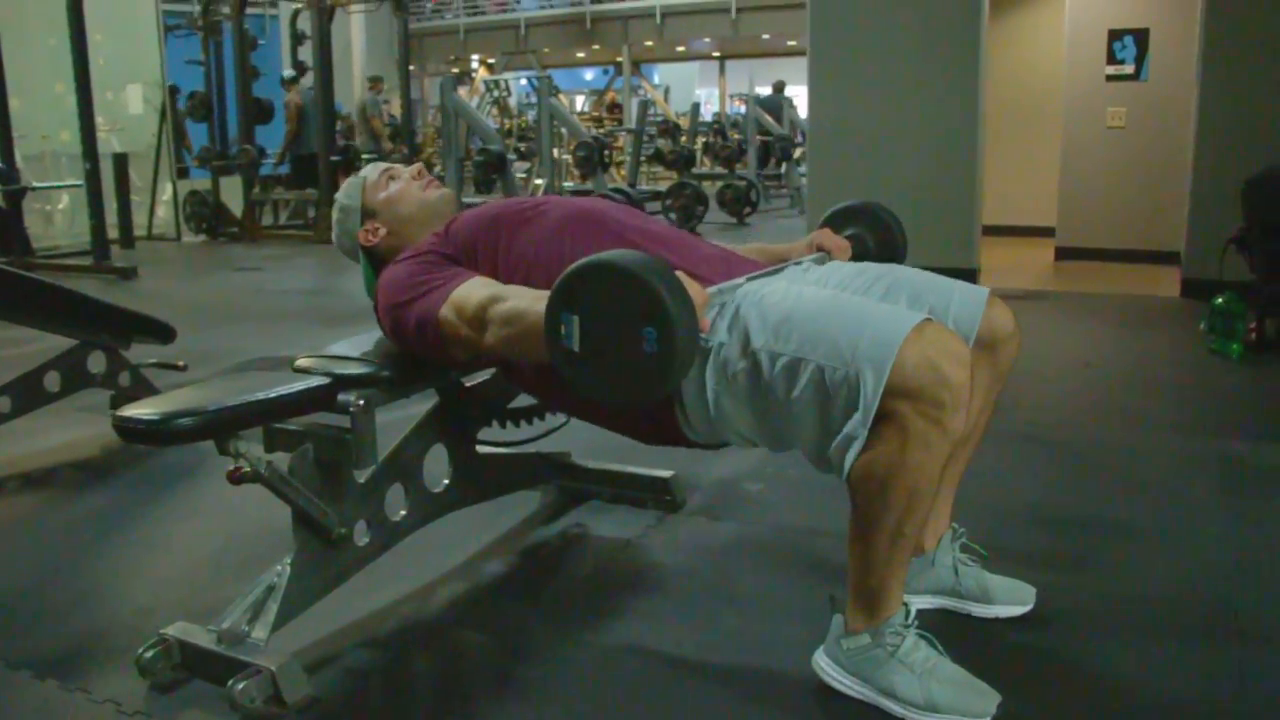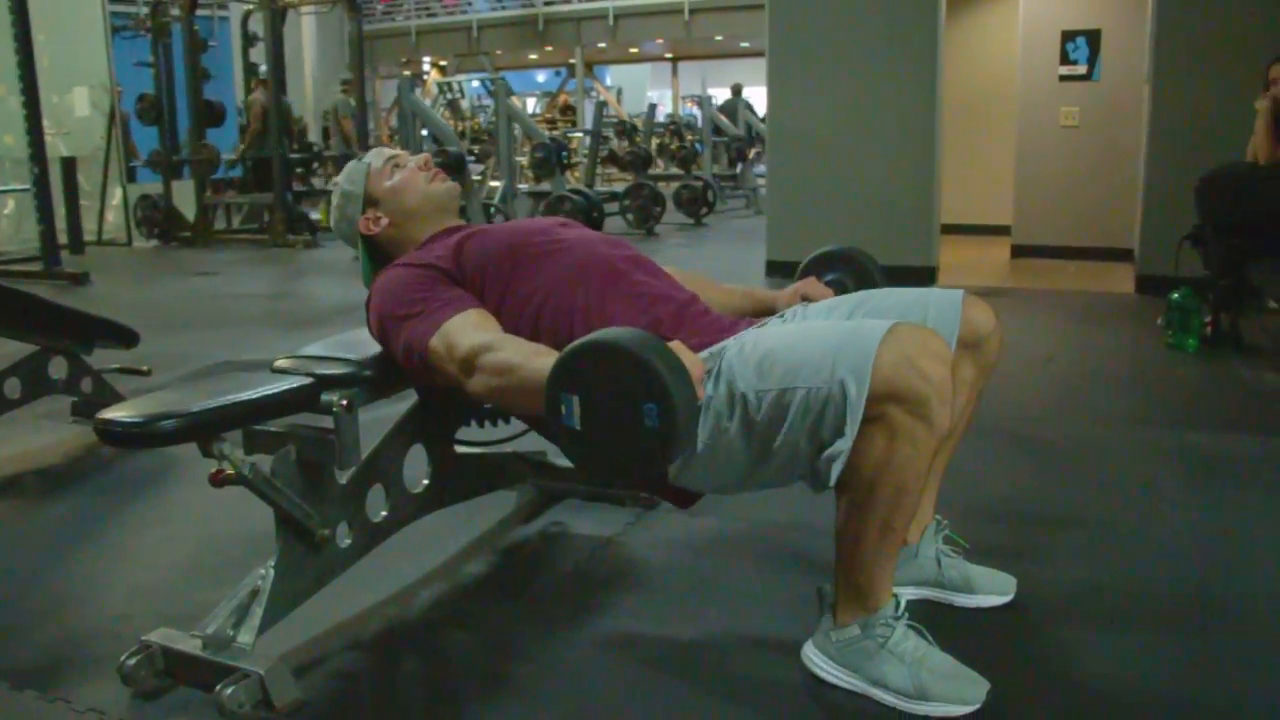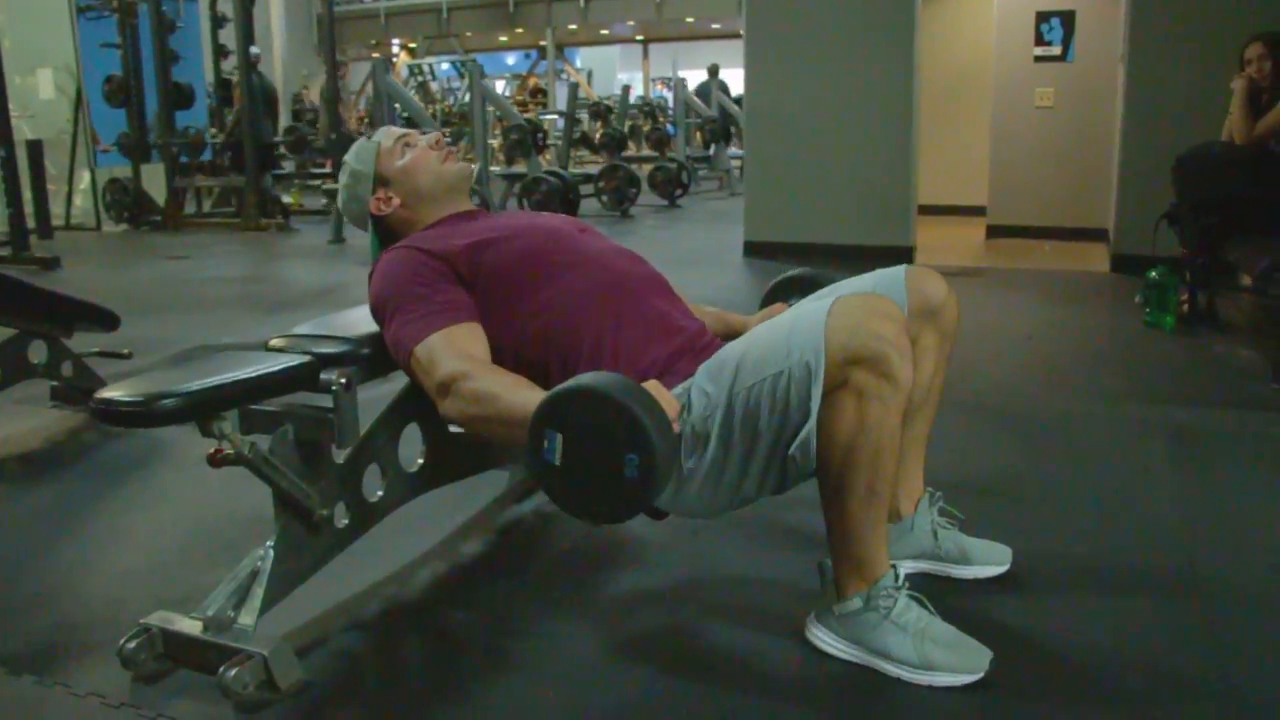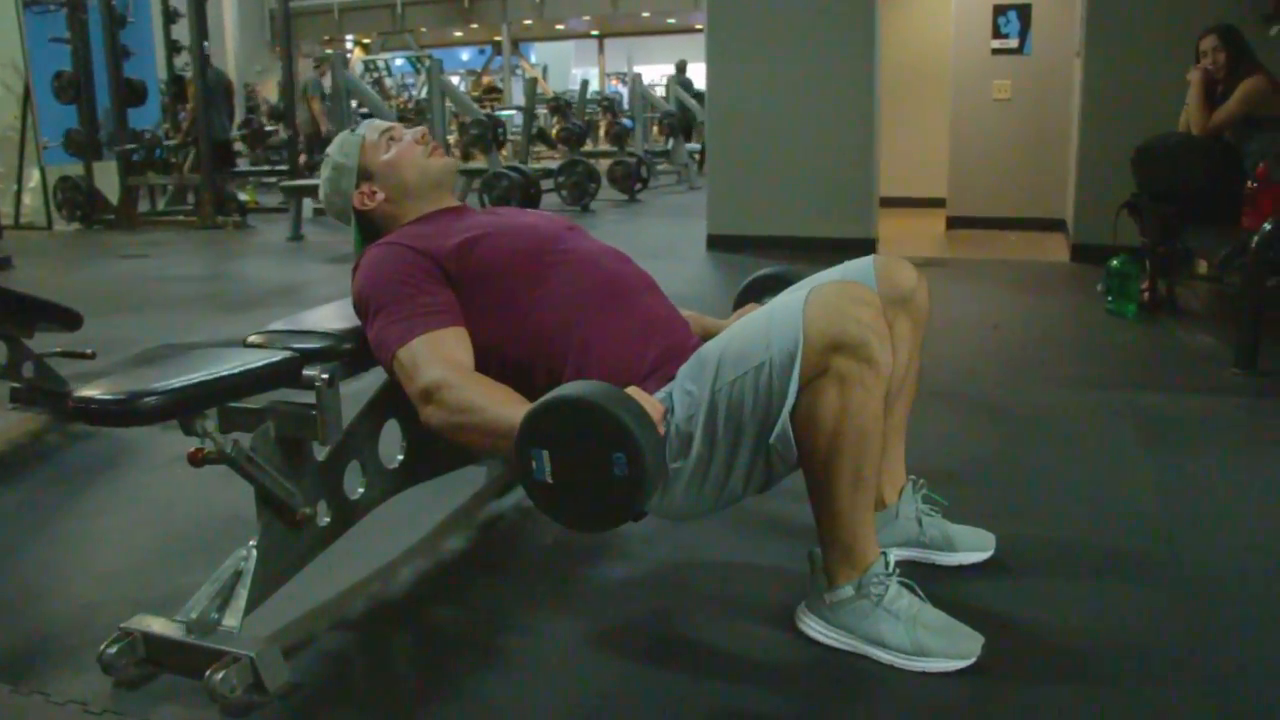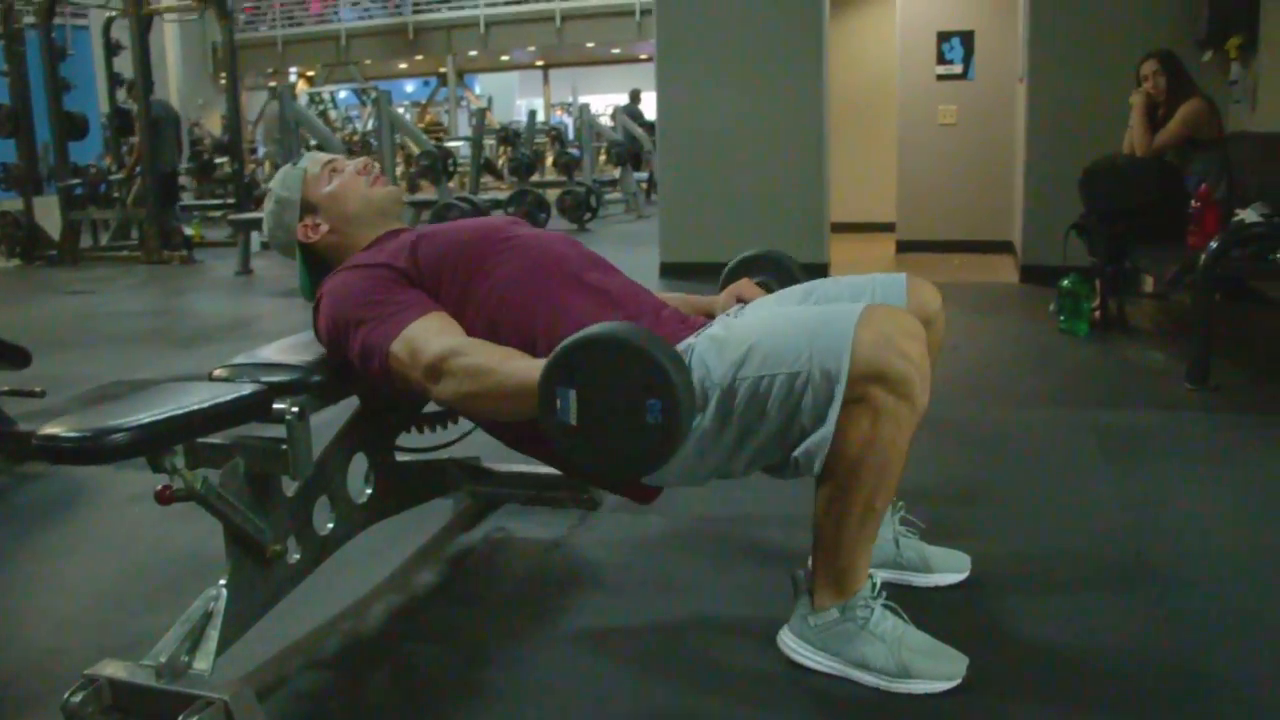
dt=0.4s
person 1, frame 1
left shoulder: (514, 228)
right shoulder: (411, 277)
right elbow: (493, 318)
left wrist: (784, 252)
left hip: (746, 289)
right hip: (704, 339)
left knee: (987, 328)
right knee: (932, 372)
left ankle: (927, 554)
right ankle: (868, 635)
person 1, frame 2
left shoulder: (518, 238)
right shoulder: (409, 283)
right elbow: (483, 361)
left wrist: (770, 300)
left hip: (734, 346)
right hip: (695, 396)
left knee: (968, 325)
right knee: (911, 371)
left ankle: (910, 547)
right ankle: (858, 627)
person 1, frame 3
left shoulder: (515, 229)
right shoulder: (413, 266)
right elbow: (460, 386)
left wrist: (747, 325)
left hip: (717, 371)
right hip: (679, 423)
left knee: (921, 295)
right knee: (869, 332)
left ankle: (905, 521)
right ankle: (860, 602)
person 1, frame 4
left shoulder: (494, 224)
right shoulder: (397, 262)
right elbow: (443, 393)
left wrist: (725, 328)
left hip: (696, 370)
right hip: (666, 423)
left knee: (894, 283)
right knee: (849, 320)
left ankle: (889, 508)
right ankle: (850, 589)
person 1, frame 5
left shoulder: (431, 251)
right shoulder: (356, 288)
right elbow: (447, 366)
left wrist: (711, 299)
left hip: (689, 338)
left knee: (914, 306)
right knee: (890, 352)
left ankle: (871, 532)
right ankle: (834, 610)
